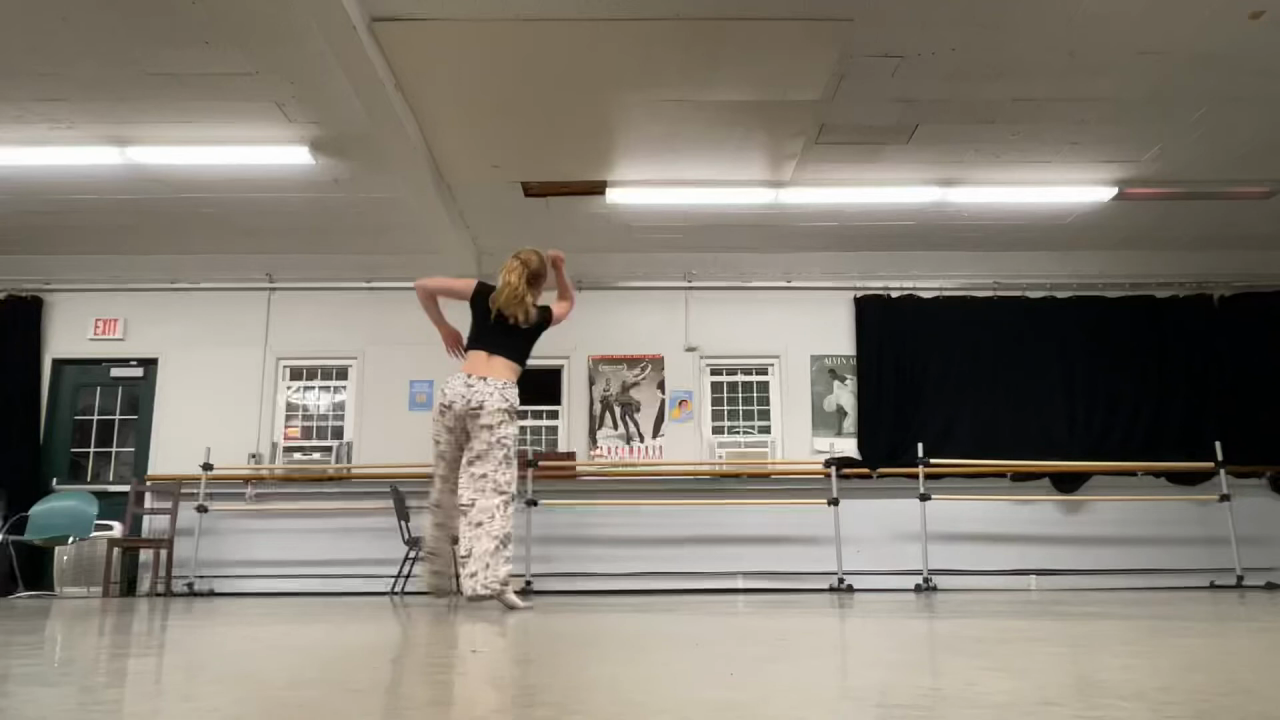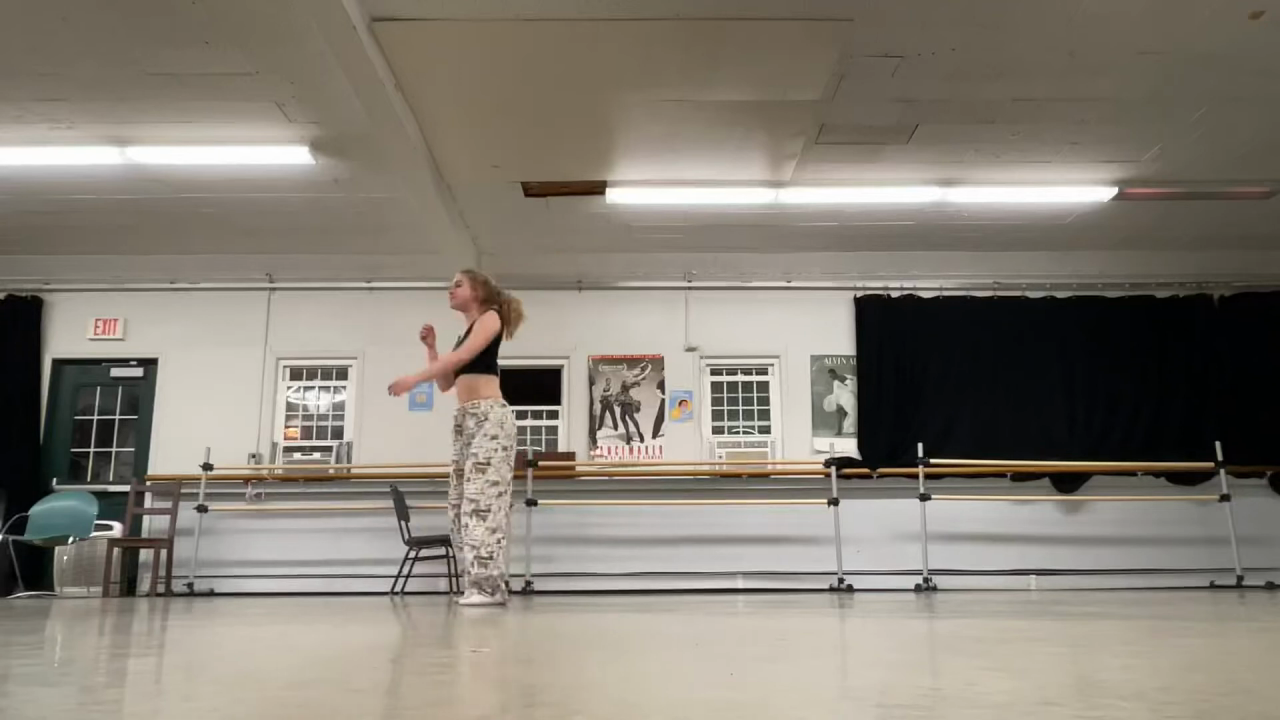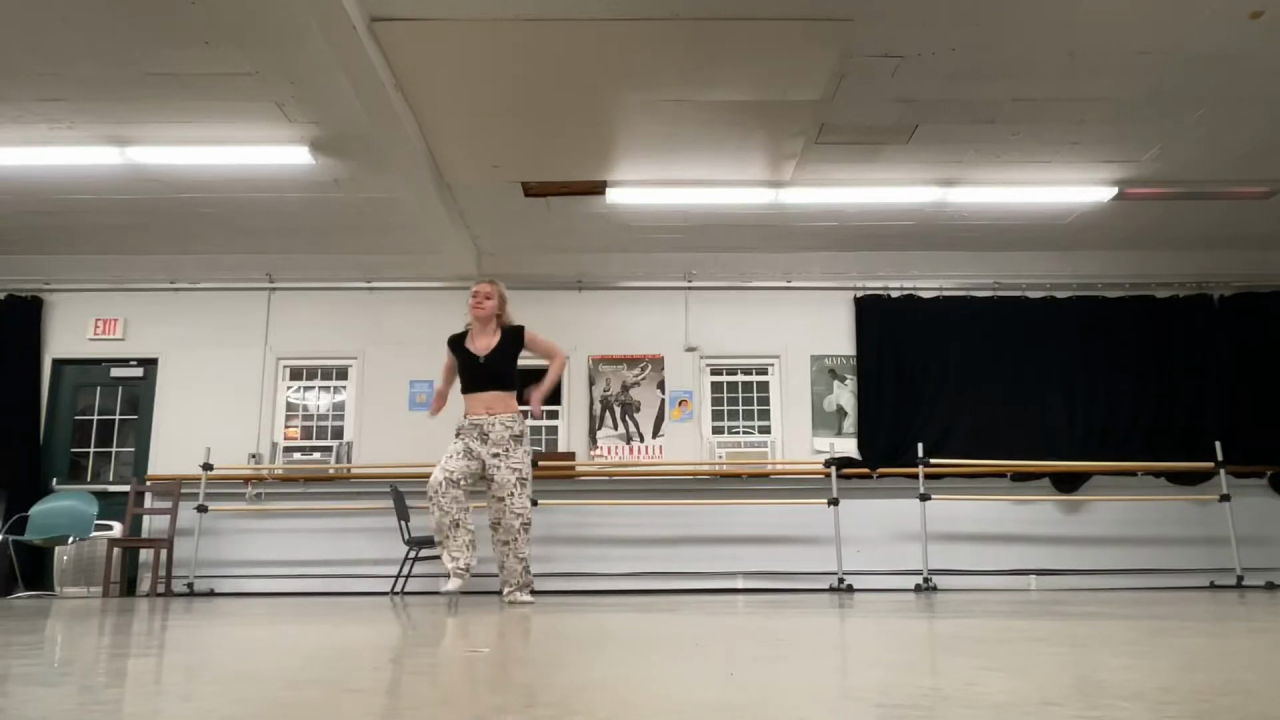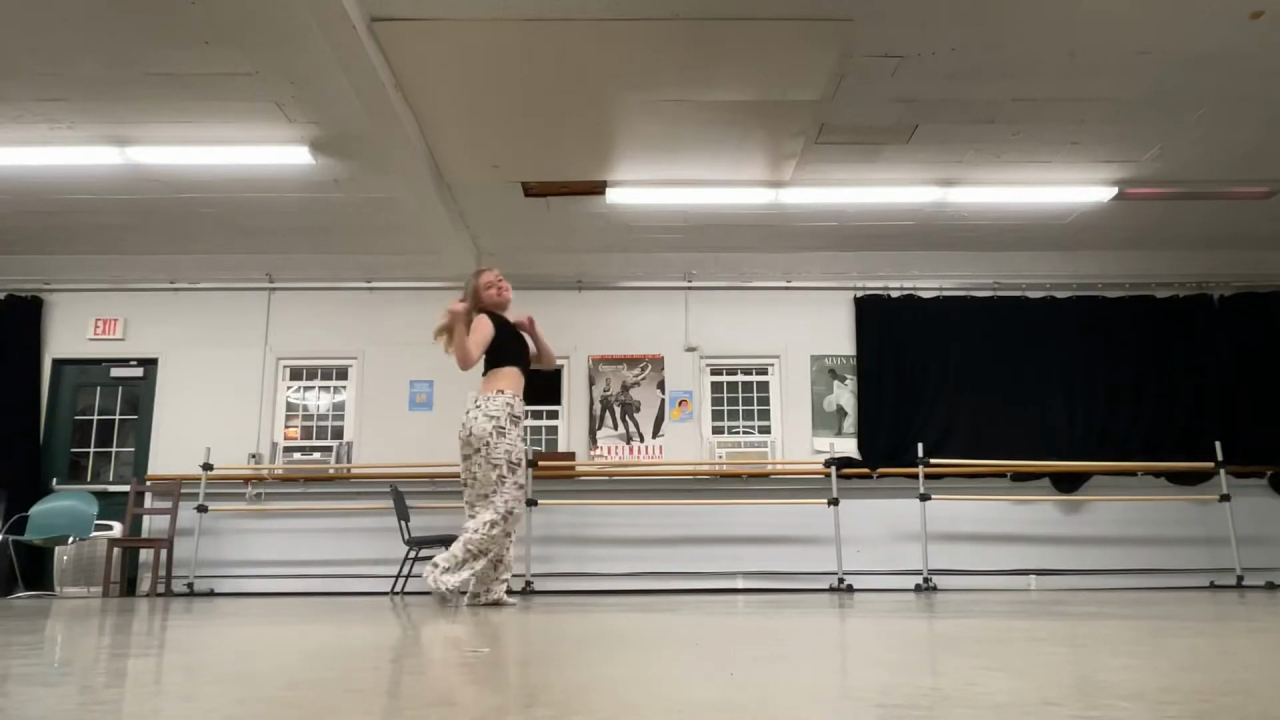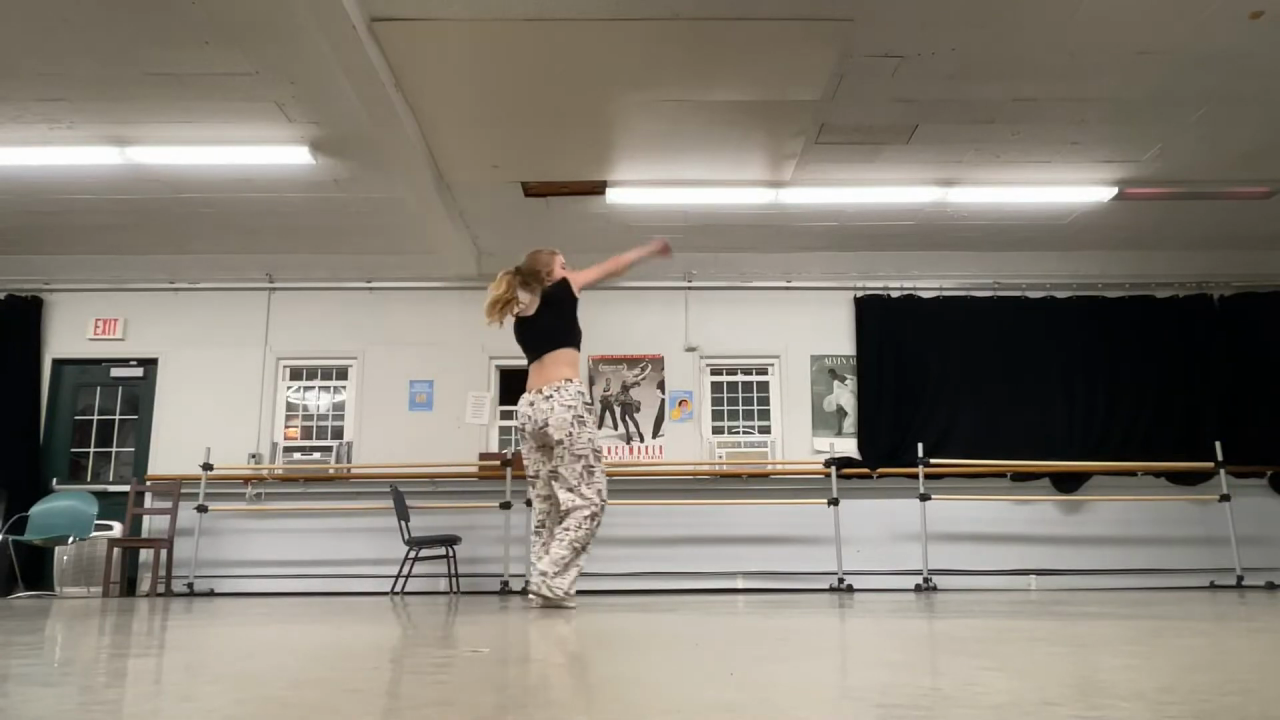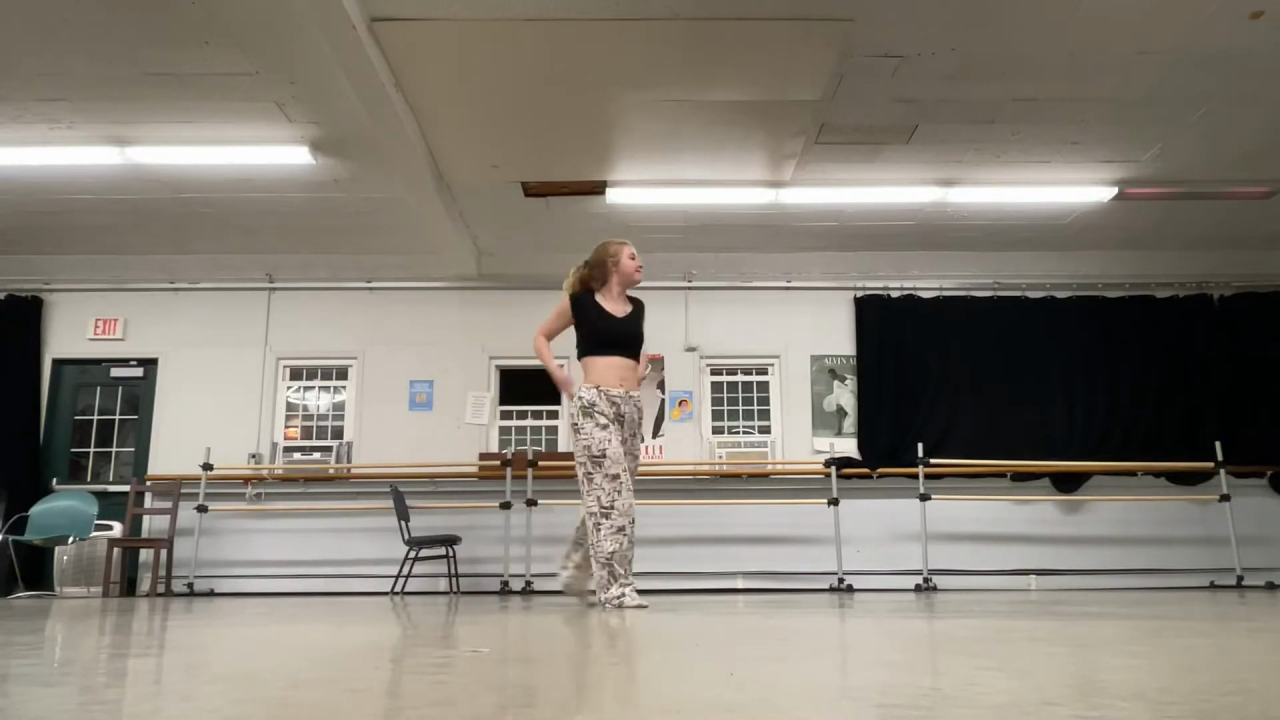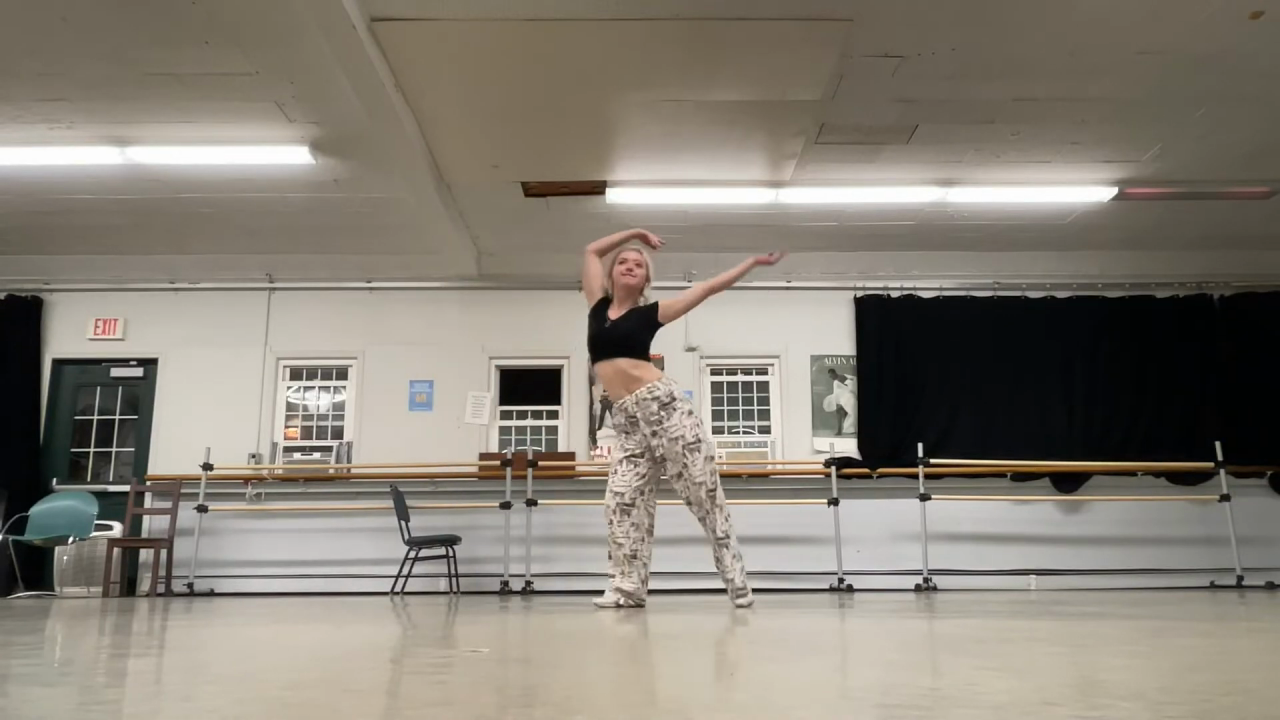
dt=0.7s
person 1, frame 1
left shoulder: (484, 294)
right shoulder: (540, 316)
left elbow: (424, 287)
right elbow: (567, 304)
left wrist: (444, 329)
right wrist: (561, 270)
left hip: (457, 390)
right hip: (497, 396)
left knee: (447, 488)
right knee: (492, 490)
left ankle: (438, 572)
right ankle: (488, 579)
person 1, frame 2
left shoulder: (490, 317)
right shoulder: (468, 332)
left elbow: (462, 355)
right elbow: (446, 384)
left wrist: (414, 378)
right wrist: (431, 347)
left hip: (489, 417)
right hip: (466, 420)
left knee: (484, 503)
right knee: (460, 506)
left ankle: (489, 586)
right ankle: (485, 584)
person 1, frame 3
left shoulder: (513, 334)
right shoulder: (457, 342)
left elbow: (558, 356)
left wrist: (540, 390)
right wrist: (440, 395)
left hip: (510, 434)
right hip: (470, 432)
left knee: (510, 515)
right knee: (440, 485)
left ankle: (516, 586)
right ankle: (459, 569)
person 1, frame 4
left shoulder: (514, 329)
right shoulder: (486, 320)
left elbow: (547, 361)
right elbow: (465, 360)
left wrist: (533, 332)
right wrist: (457, 321)
left hip: (497, 416)
right hip: (497, 413)
left knee: (489, 506)
right knee: (503, 504)
left ankle: (486, 588)
right ankle: (445, 570)
person 1, frame 5
left shoulder: (519, 320)
right shoulder: (559, 293)
right elbow: (610, 267)
right wrist: (652, 248)
left hip: (531, 408)
right hip: (567, 401)
left knee: (549, 506)
right knee: (587, 498)
left ankle: (550, 586)
right ankle: (549, 578)
person 1, frame 6
left shoulder: (637, 306)
right shoulder: (580, 302)
right elbow: (541, 337)
left wrist: (640, 369)
right wrist: (555, 370)
left hip: (629, 408)
right hip: (594, 406)
left knee: (608, 501)
right knee: (610, 500)
left ankle: (577, 570)
right ankle: (616, 588)
person 1, frame 7
left shoulder: (655, 310)
right shoulder: (598, 304)
left elbow: (707, 287)
right elbow: (591, 252)
left wrist: (751, 262)
right wrist: (636, 234)
left hip: (662, 404)
right hip: (626, 418)
left knee: (702, 492)
right knee: (621, 499)
left ankle: (738, 581)
right ankle: (628, 586)
